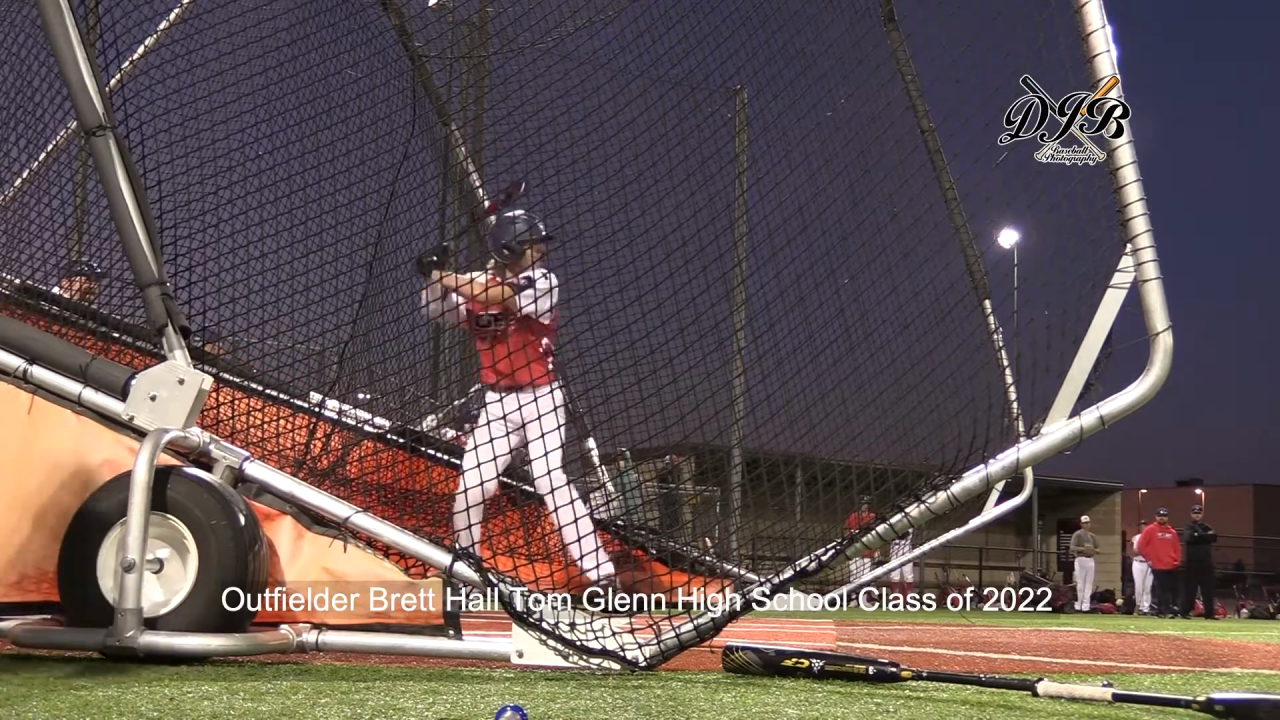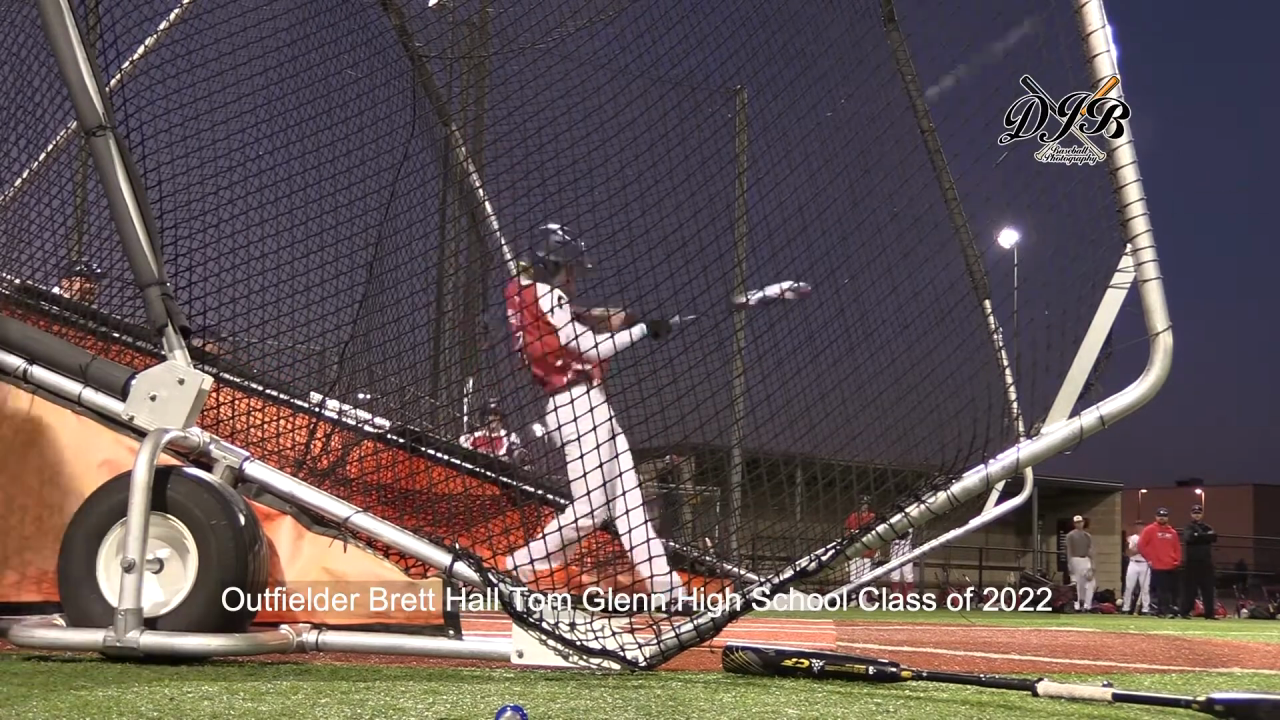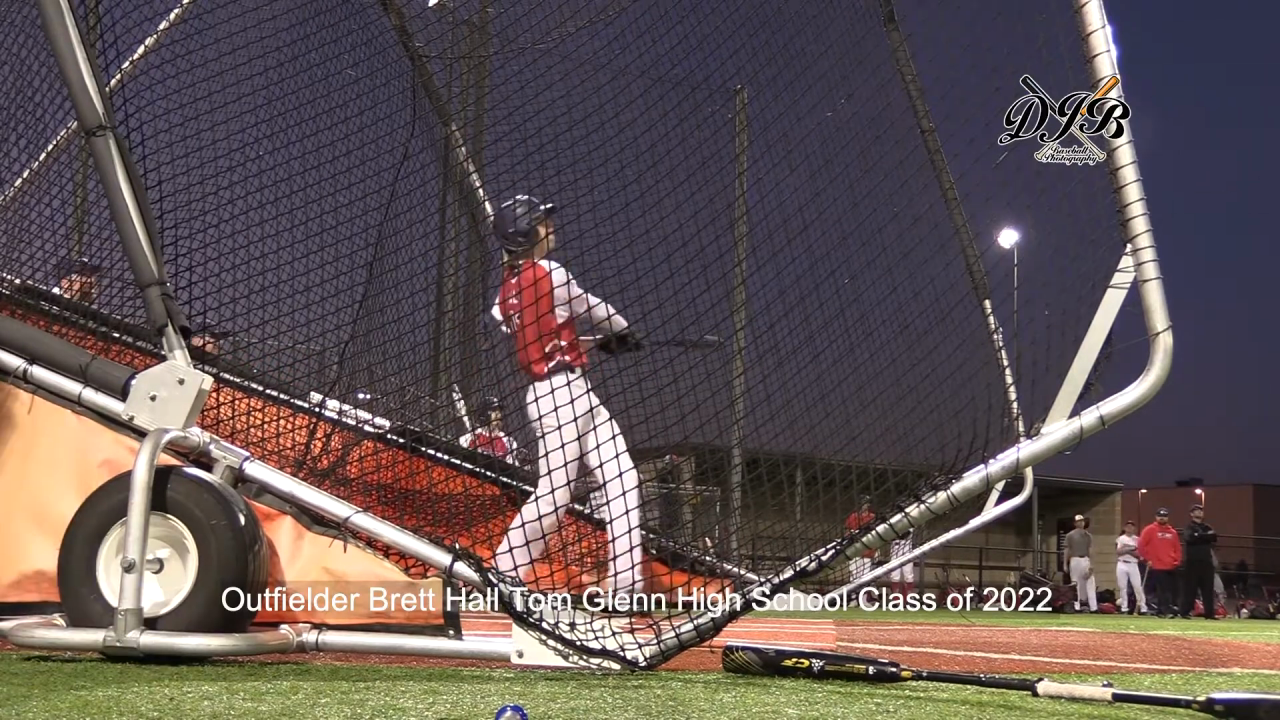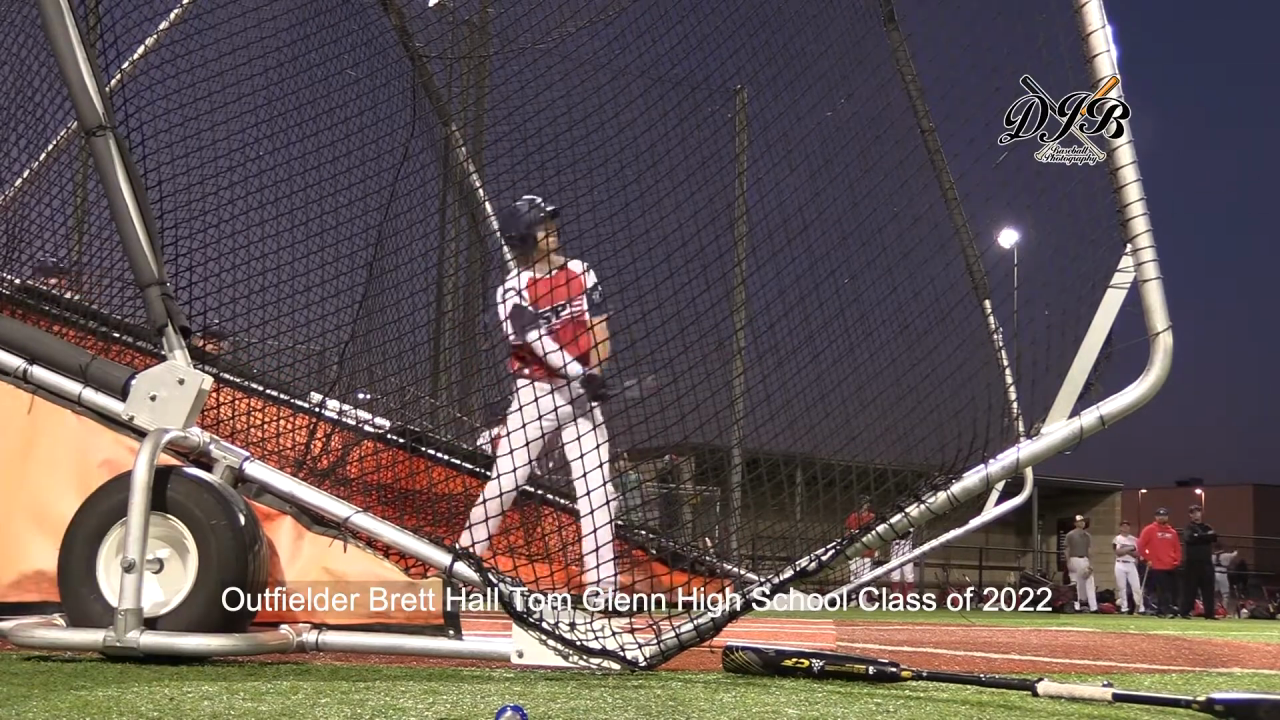
dt=0.5s
person 1, frame 1
left shoulder: (543, 281)
right shoulder: (476, 282)
left elbow: (494, 294)
right elbow: (433, 308)
left wrist: (443, 276)
right wrist: (436, 273)
left hip: (540, 399)
right hip: (497, 404)
left knee: (550, 483)
right knee: (472, 488)
left ankle: (600, 574)
person 1, frame 2
left shoulder: (520, 291)
right shoulder: (545, 296)
right elbow: (592, 349)
left wrist: (613, 320)
right wrist: (645, 329)
left hip: (593, 408)
right hip: (577, 407)
left knee: (629, 497)
right knee: (588, 511)
left ankle: (664, 586)
right ankle: (515, 570)
person 1, frame 3
left shoulder: (513, 283)
right shoulder: (548, 272)
right elbow: (591, 310)
left wrist: (592, 338)
right wrist: (622, 330)
left hip: (577, 389)
right hip: (556, 391)
left knee: (623, 479)
right knee: (553, 495)
left ankle: (625, 584)
right ankle: (503, 575)
person 1, frame 4
left shoulder: (579, 272)
right shoulder: (512, 290)
left elbow: (598, 327)
right elbow: (539, 342)
left wrist: (594, 374)
right wrist: (581, 374)
left hip: (578, 395)
right hip: (534, 395)
left knee: (597, 490)
right knee: (502, 486)
left ankle: (602, 585)
